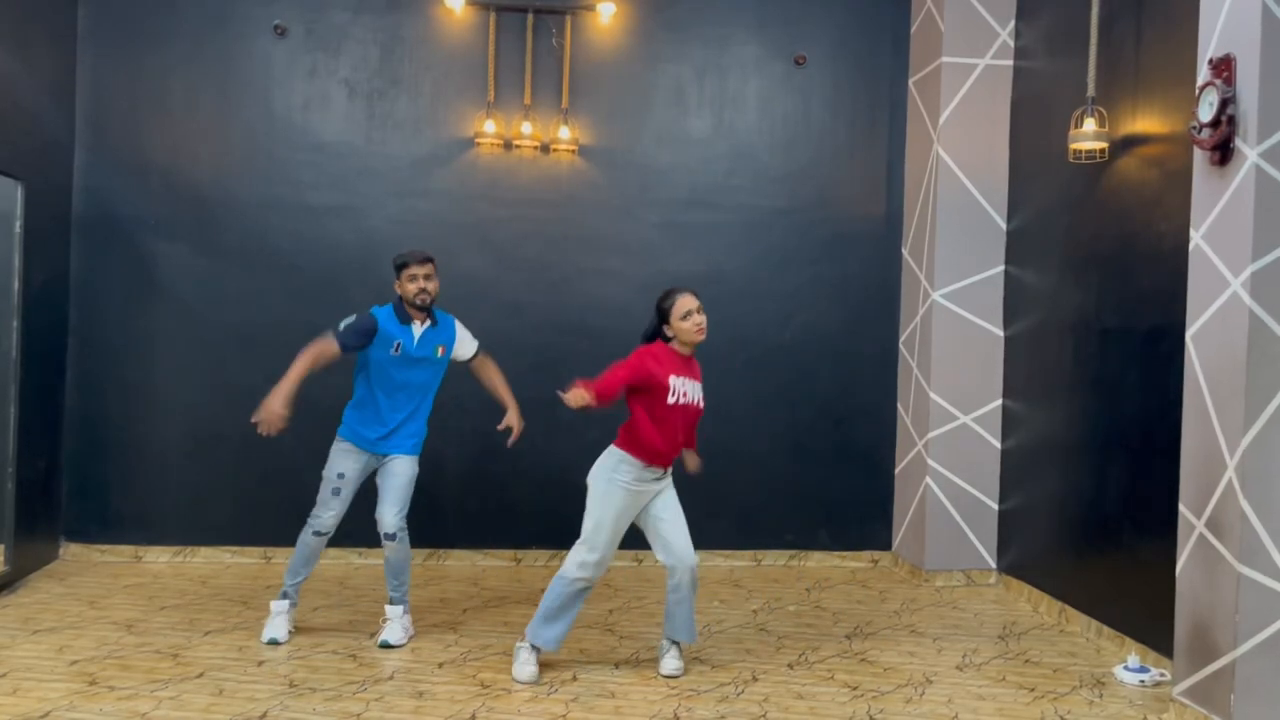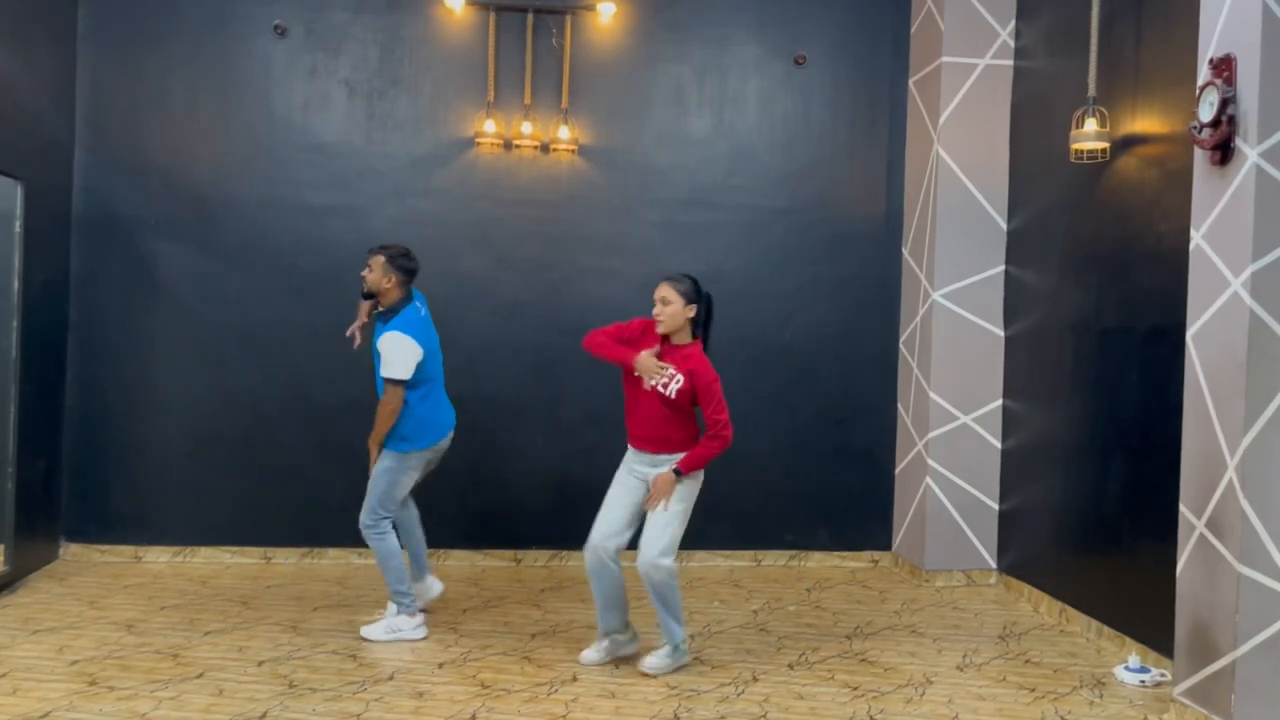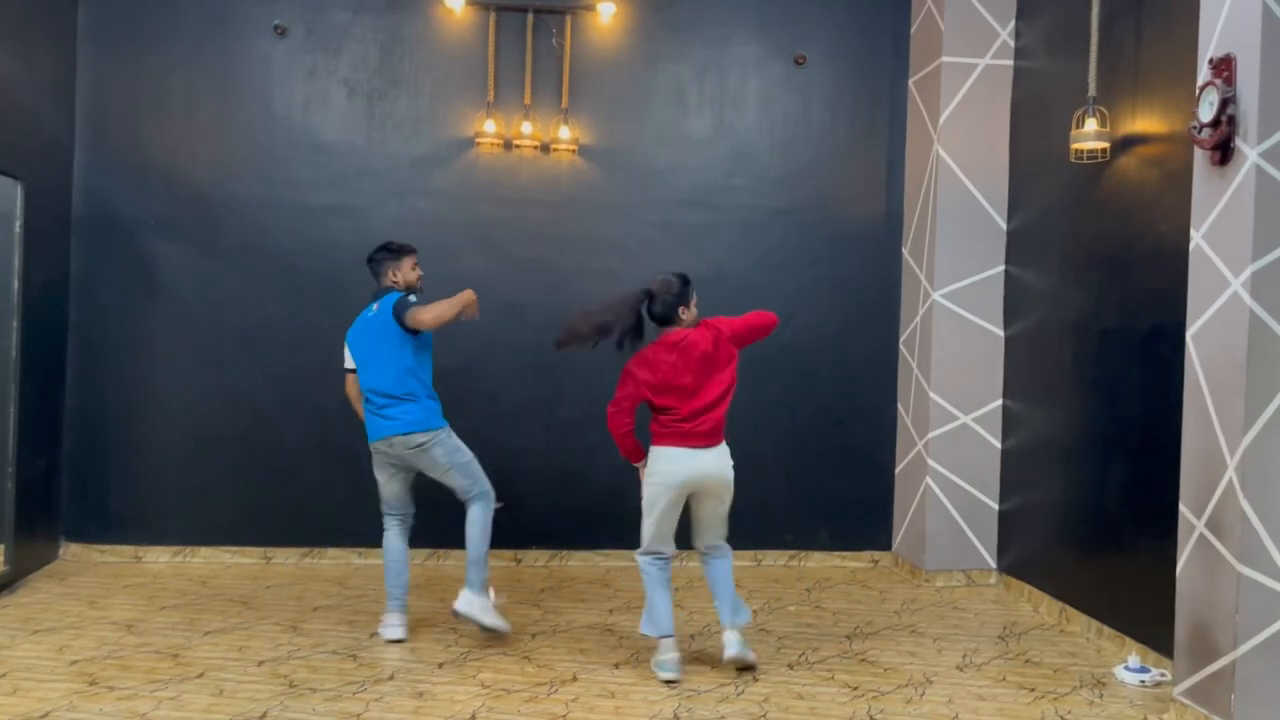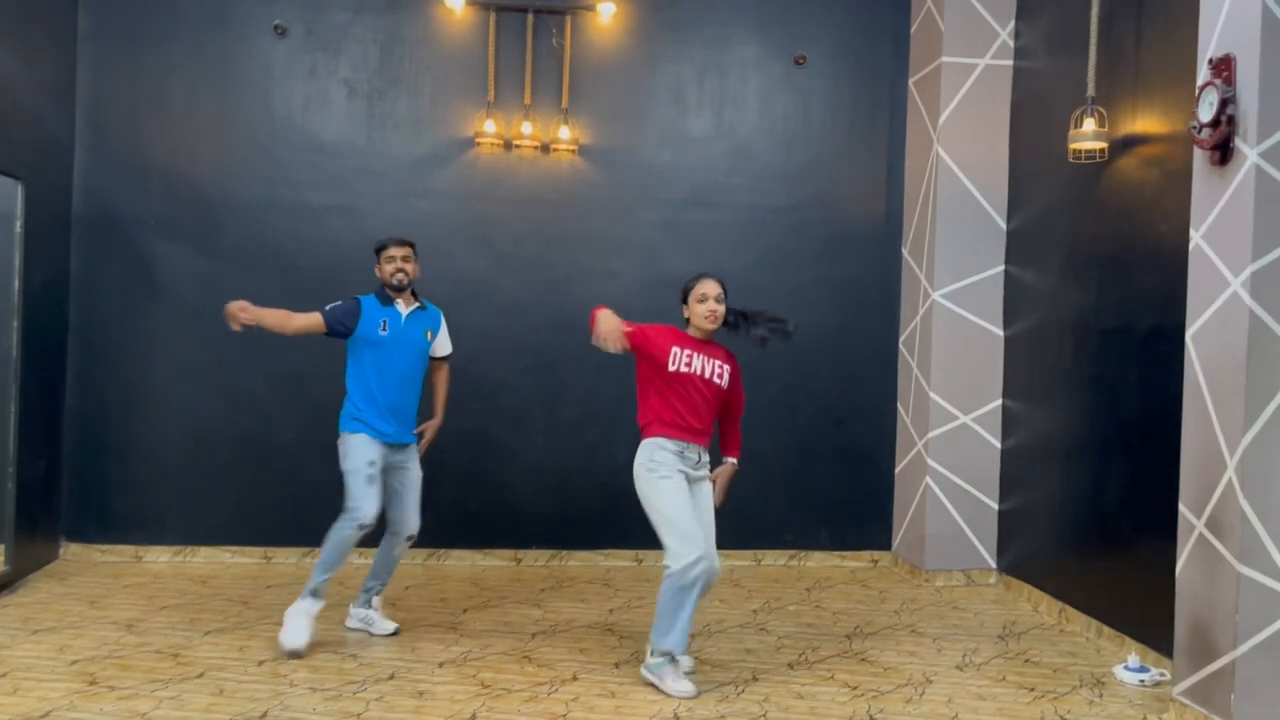
dt=0.5s
person 1, frame 1
left shoulder: (693, 370)
right shoulder: (653, 357)
right elbow: (621, 376)
left wrist: (687, 450)
right wrist: (588, 393)
left hip: (659, 480)
right hip: (621, 472)
left knee: (683, 562)
right knee: (588, 563)
left ankle: (672, 643)
right ankle: (531, 645)
person 1, frame 2
left shoulder: (700, 368)
right shoulder: (645, 332)
left elbow: (721, 434)
right elbow: (593, 340)
left wrist: (676, 474)
right wrist: (634, 359)
left hip: (679, 468)
right hip: (635, 460)
left knee: (653, 559)
right knee: (600, 546)
left ankle: (675, 644)
right ankle: (616, 636)
person 1, frame 3
left shoulder: (641, 361)
right shoulder: (718, 334)
left elbow: (618, 418)
right elbow: (768, 320)
left wrist: (639, 462)
left hip: (666, 463)
right hip: (715, 460)
left knee: (653, 554)
right knee: (713, 547)
left ankle: (665, 647)
right ankle: (733, 635)
person 1, frame 4
left shoulder: (728, 362)
right shoulder: (660, 339)
left elbow: (732, 419)
right elbow: (602, 321)
left wrist: (728, 464)
right wrist: (606, 318)
left hip: (697, 466)
right hip: (660, 459)
left knee: (705, 566)
right knee: (689, 558)
left ankle: (667, 649)
right ankle: (661, 656)
person 2, frame 1
left shoulder: (449, 331)
right shoulder: (374, 323)
left elbow: (482, 363)
right elbow: (317, 351)
left wrist: (511, 407)
right wrist: (282, 392)
left hip: (403, 447)
right hip: (356, 440)
left knee: (391, 528)
right knee: (322, 523)
left ankle: (398, 613)
right ankle: (285, 604)
person 2, frame 2
left shoulder: (398, 337)
right shoulder: (407, 298)
left elbow: (391, 403)
right elbow: (372, 298)
left wrist: (374, 447)
right wrist: (365, 312)
left hip: (413, 438)
right hip: (433, 430)
left knee: (374, 522)
right knee: (395, 501)
left ankle: (405, 613)
right ankle: (421, 581)
person 2, frame 3
left shoulder: (358, 327)
right shoulder: (404, 306)
left elbow: (352, 387)
right elbow: (429, 319)
right wrist: (462, 300)
left hip: (383, 438)
right hip: (423, 430)
left knee: (395, 521)
right knee: (481, 497)
left ankle: (395, 615)
right ankle: (476, 594)
person 2, frame 4
left shoulder: (433, 318)
right shoulder: (359, 310)
left elbow: (440, 365)
right elbow: (298, 323)
left wrist: (437, 417)
right wrist: (250, 312)
left hip: (404, 441)
right hip: (362, 432)
left knee: (406, 527)
right knee: (362, 515)
left ankle: (366, 606)
right ankle: (307, 604)
